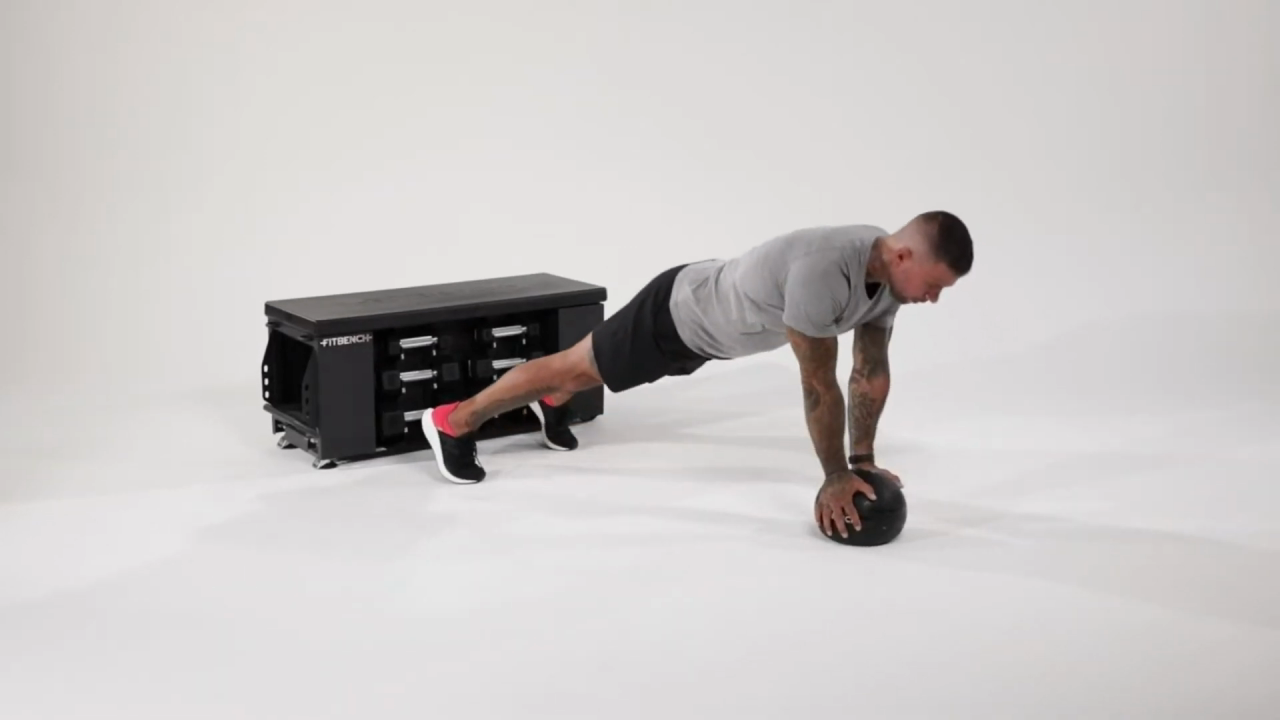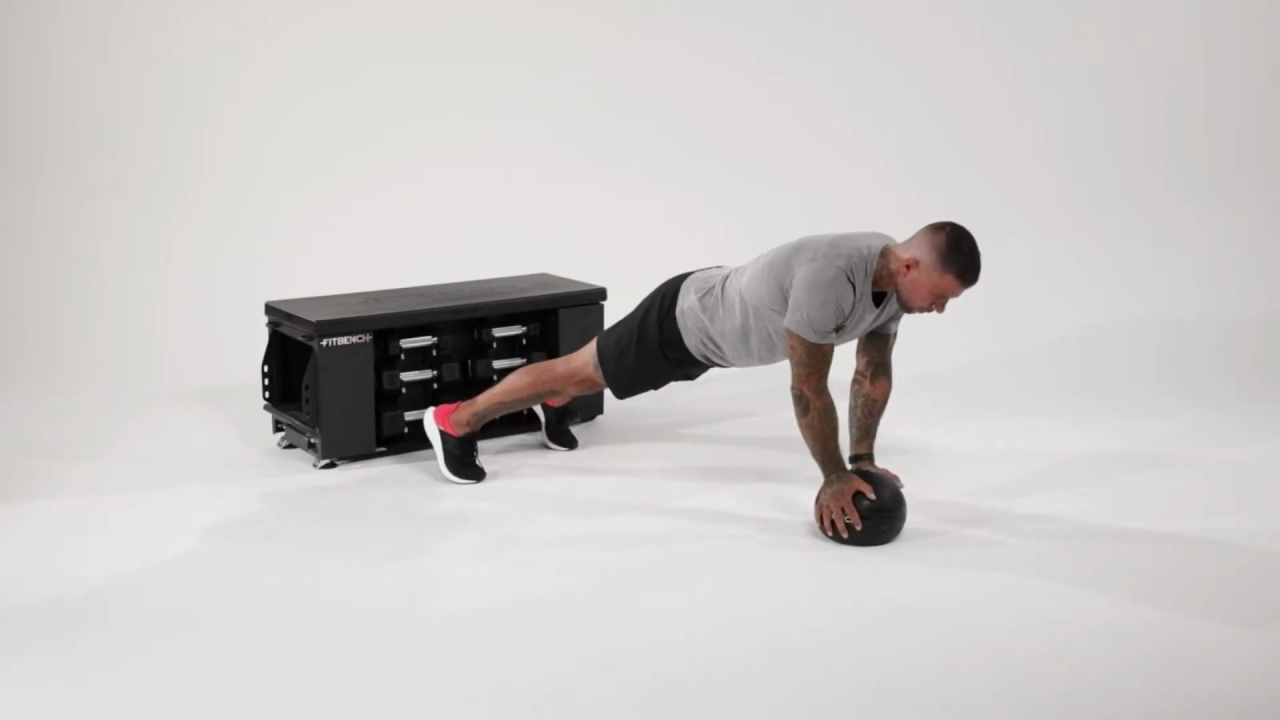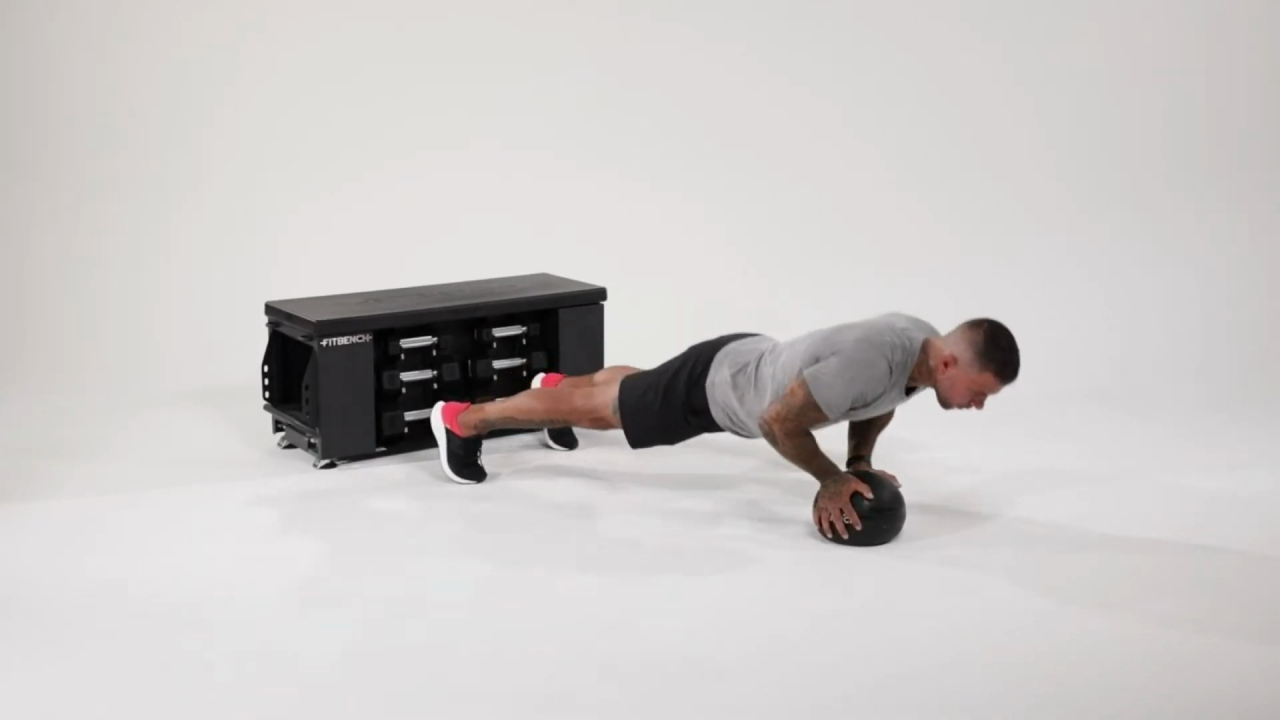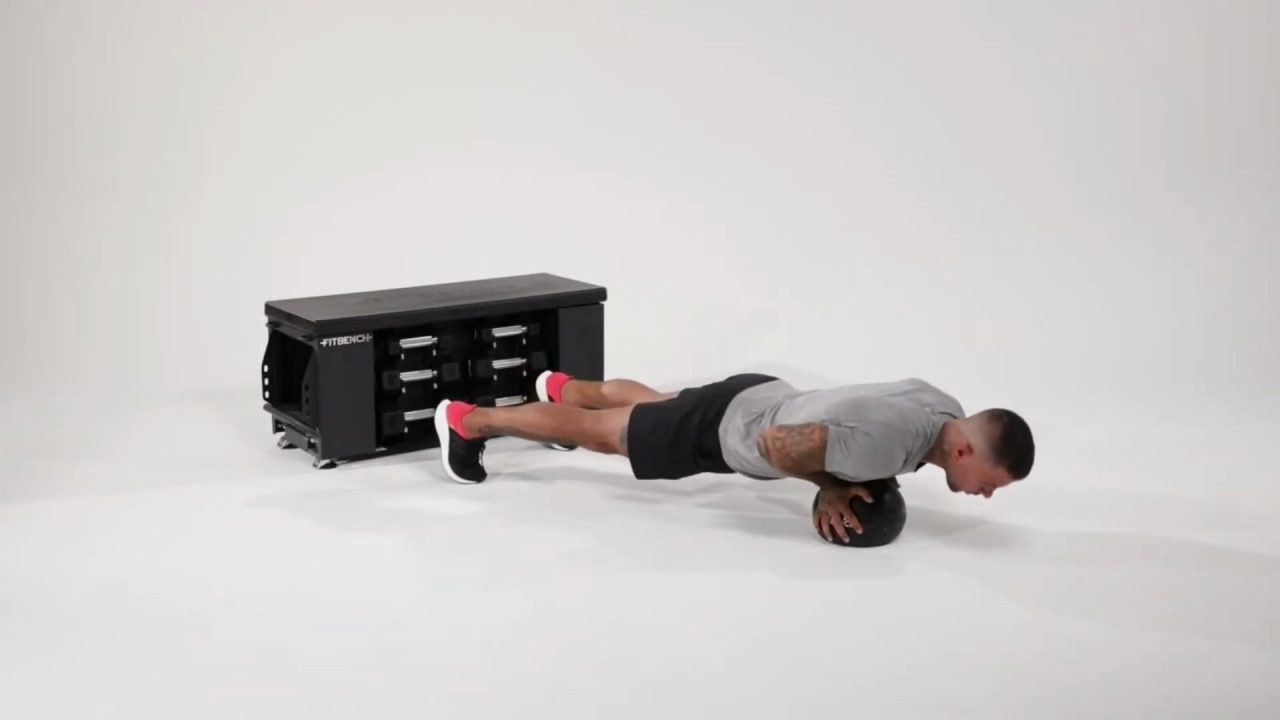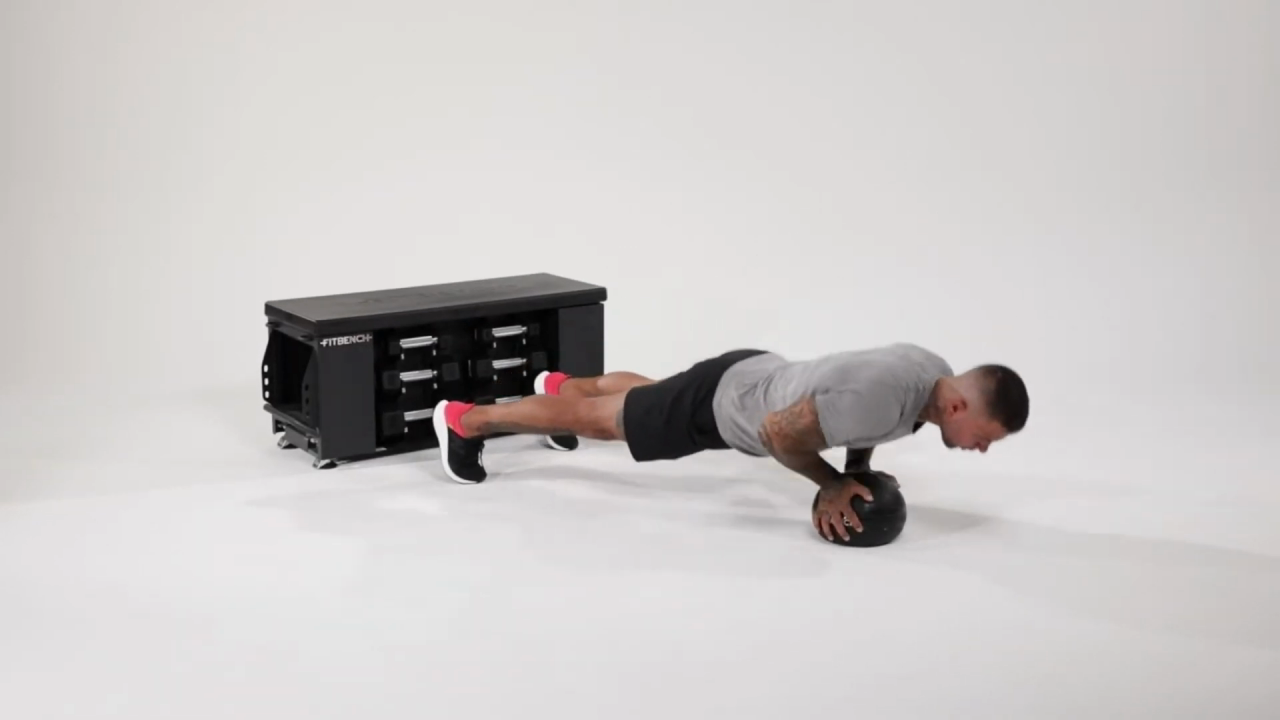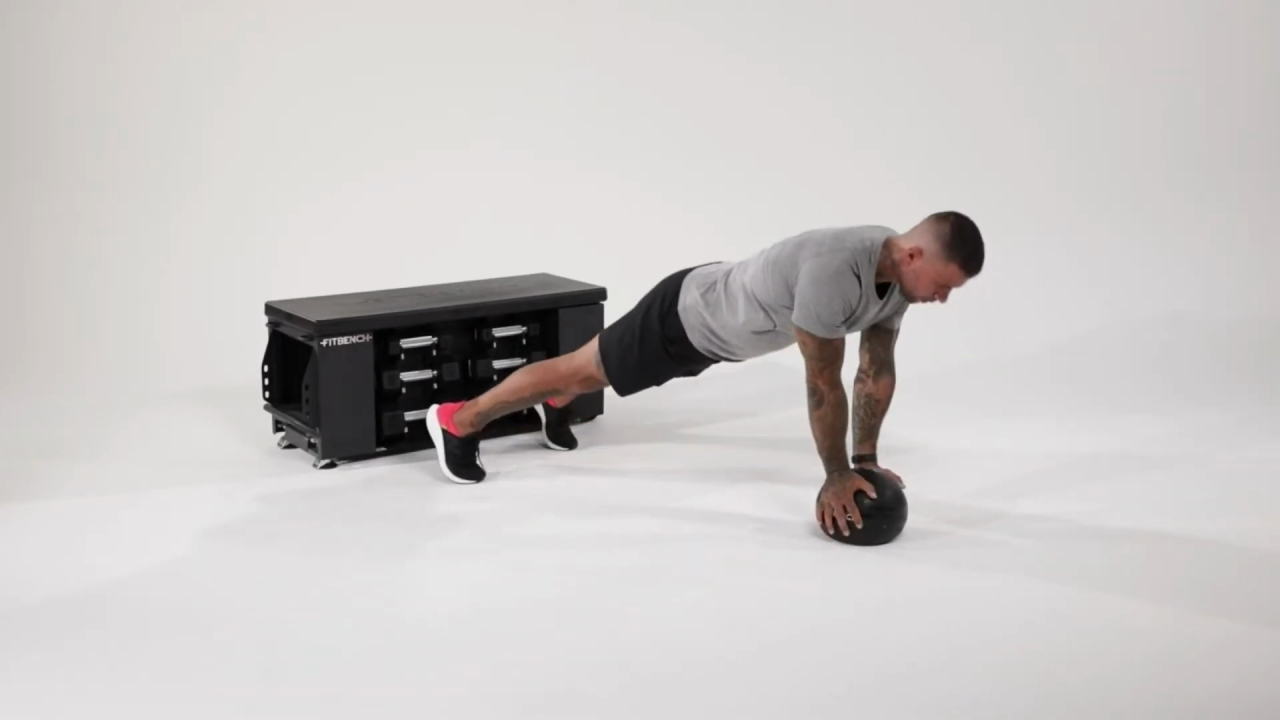
dt=0.5s
person 1, frame 1
left shoulder: (887, 269)
right shoulder: (823, 271)
left elbow: (871, 370)
right elbow: (820, 386)
left wrist: (864, 458)
right wrist: (836, 479)
left hip: (710, 325)
right hip: (678, 312)
left knee: (594, 370)
right knee: (578, 366)
left ankle: (552, 403)
right ankle: (453, 422)
person 1, frame 2
left shoulder: (894, 279)
right shoulder: (830, 278)
left elbow: (874, 373)
right elbow: (808, 390)
left wrist: (864, 459)
right wrist: (835, 479)
left hip: (713, 325)
right hip: (685, 320)
left knee: (597, 371)
right knee: (581, 371)
left ankle: (553, 403)
right ankle: (455, 421)
person 1, frame 3
left shoulder: (922, 344)
right shoulder: (872, 364)
right elbow: (777, 421)
left wrist: (860, 464)
right wrist: (832, 481)
left hip: (748, 362)
right hip: (713, 387)
left knee: (635, 384)
right knee: (597, 410)
left ankle: (558, 383)
right ankle: (461, 418)
person 1, frame 4
left shoulder: (943, 410)
right shoulder: (887, 444)
right elbow: (777, 445)
left wrist: (862, 471)
right wrist: (831, 487)
left hip: (760, 398)
right hip: (724, 430)
left knee: (650, 402)
right knee: (600, 433)
left ankle: (561, 387)
right ankle: (466, 420)
person 1, frame 5
left shoulder: (933, 376)
right shoulder: (878, 399)
right elbow: (775, 433)
left wrist: (858, 469)
right wrist: (833, 486)
left hip: (752, 377)
right hip: (720, 404)
left knee: (640, 392)
right knee: (600, 421)
left ankle: (560, 383)
right ankle: (463, 420)
person 1, frame 6
left shoulder: (894, 273)
right shoulder: (834, 271)
left elbow: (877, 370)
right elbow: (823, 384)
left wrist: (866, 459)
right wrist: (838, 479)
left hip: (716, 322)
right hip: (686, 315)
left knee: (598, 368)
right knee: (586, 369)
left ankle: (555, 408)
right ankle: (457, 421)
